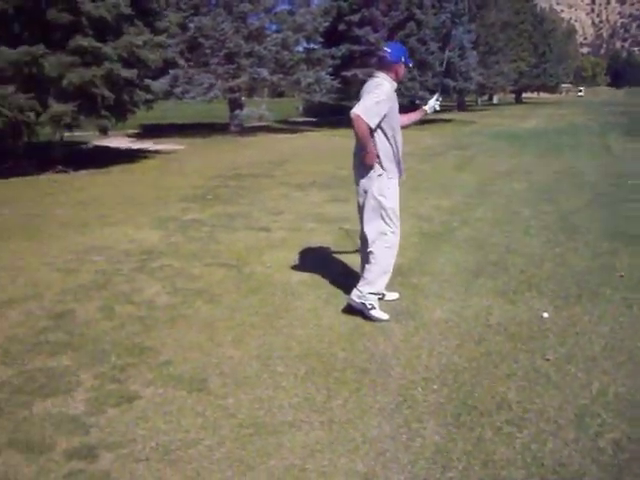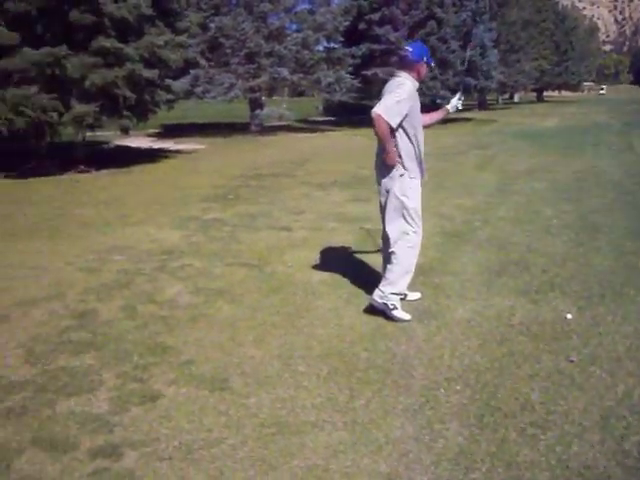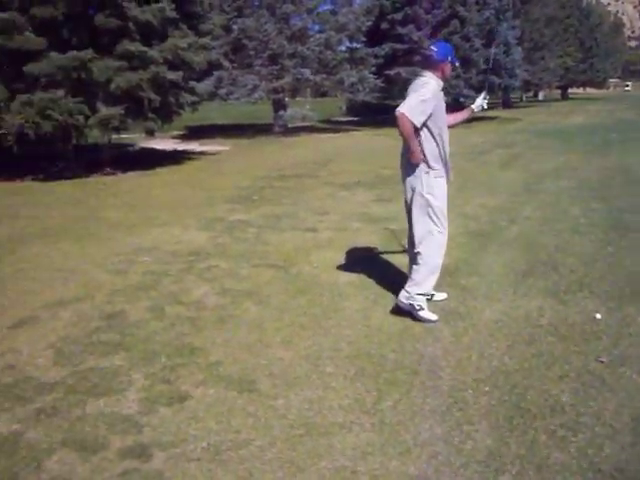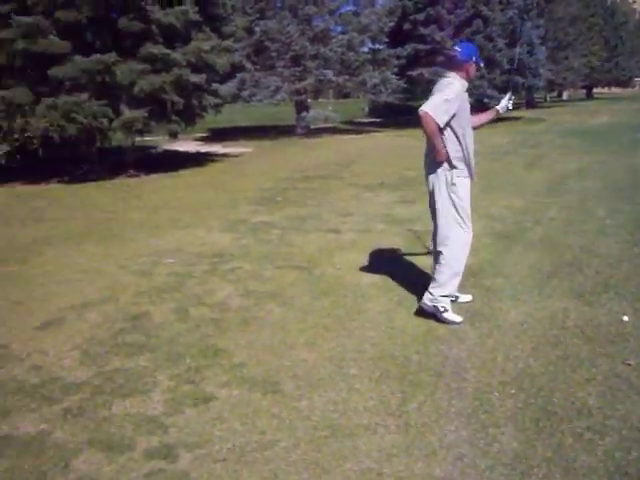
dt=0.1s
person 1, frame 1
left shoulder: (378, 86)
right shoulder: (383, 88)
left elbow: (394, 121)
right elbow: (357, 116)
left wrist: (425, 110)
right wrist: (369, 150)
left hip: (378, 173)
right hip: (379, 174)
left knee: (374, 232)
right knee: (386, 233)
left ankle: (372, 287)
right ankle: (365, 294)
person 1, frame 2
left shoulder: (400, 86)
right shoulder: (404, 88)
left elbow: (417, 121)
right elbow: (378, 115)
left wrist: (447, 109)
right wrist: (389, 150)
left hip: (400, 173)
right hip: (401, 173)
left knee: (396, 231)
right knee: (408, 233)
left ankle: (393, 287)
right ankle: (387, 294)
person 1, frame 3
left shoulder: (426, 86)
right shoulder: (429, 88)
left elbow: (442, 121)
right elbow: (402, 114)
left wrist: (473, 109)
right wrist: (414, 149)
left hip: (426, 172)
right hip: (427, 173)
left knee: (422, 232)
right knee: (433, 234)
left ankle: (420, 288)
right ankle: (413, 295)
person 1, frame 4
left shoulder: (451, 87)
right shoulder: (453, 88)
left elbow: (467, 122)
right elbow: (425, 113)
left wrist: (498, 110)
right wrist: (439, 147)
left hip: (450, 172)
right hip: (450, 172)
left knee: (447, 232)
right knee: (458, 234)
left ankle: (444, 289)
right ankle: (437, 297)
